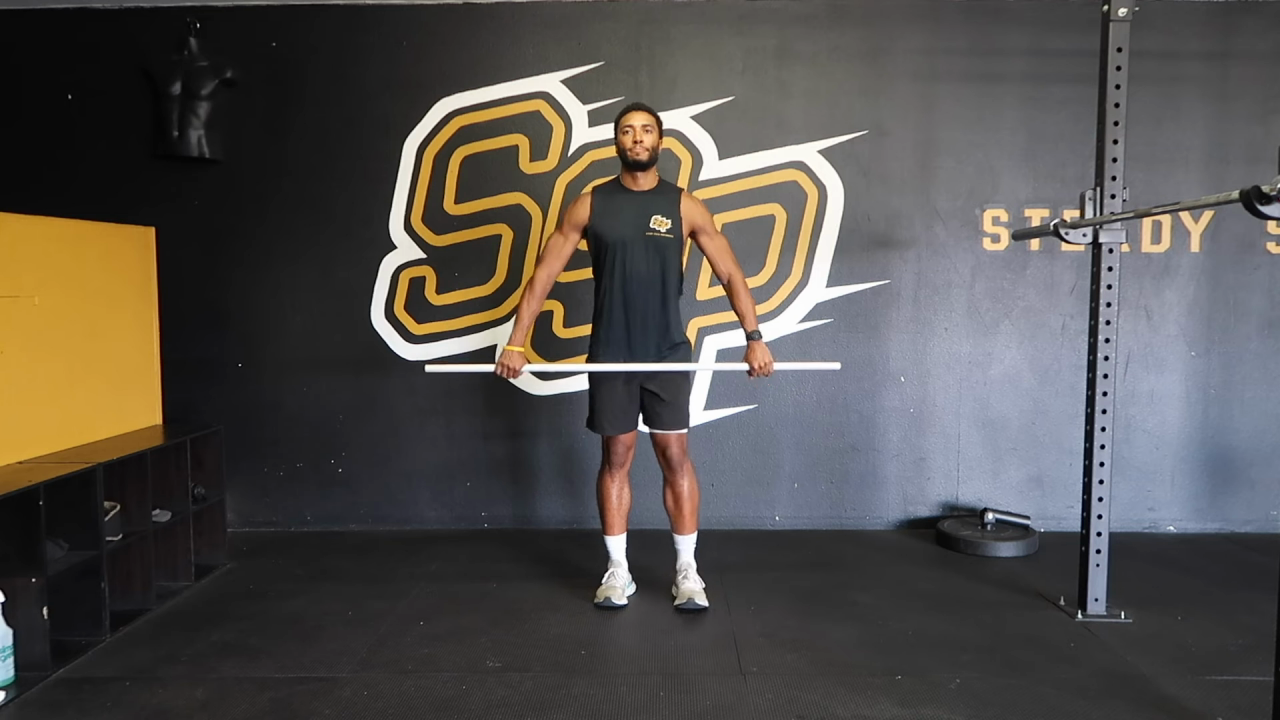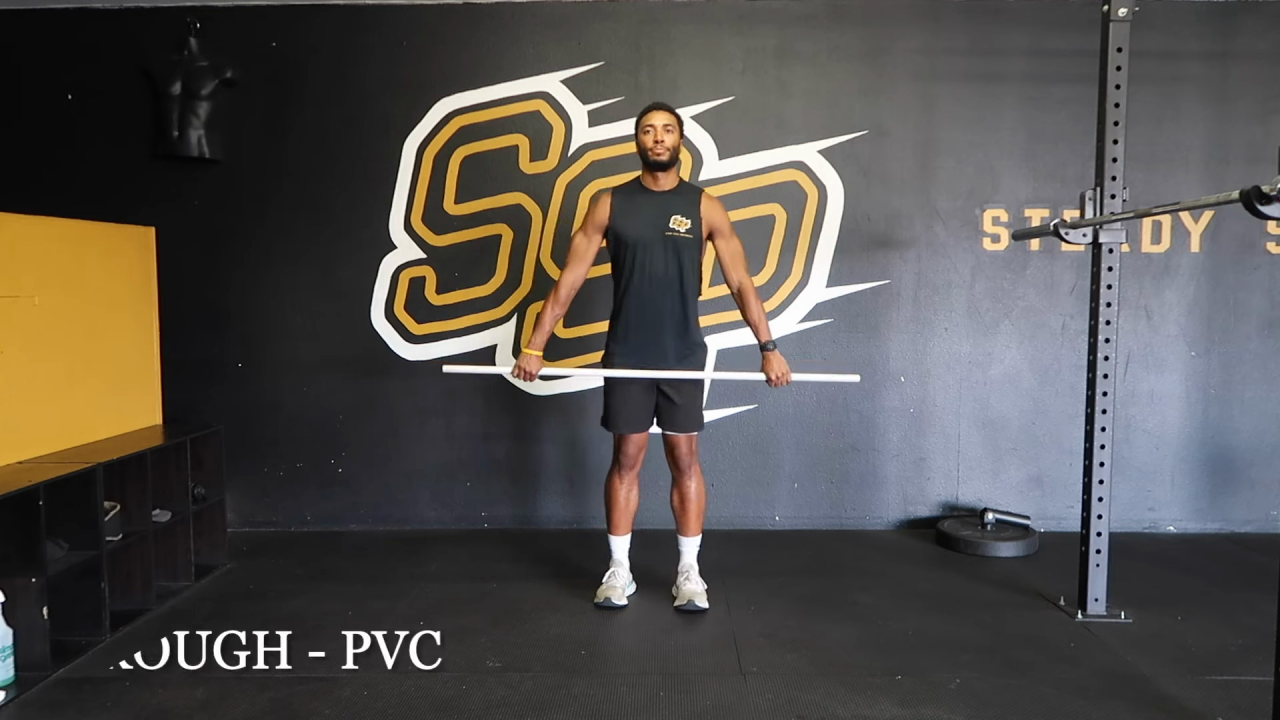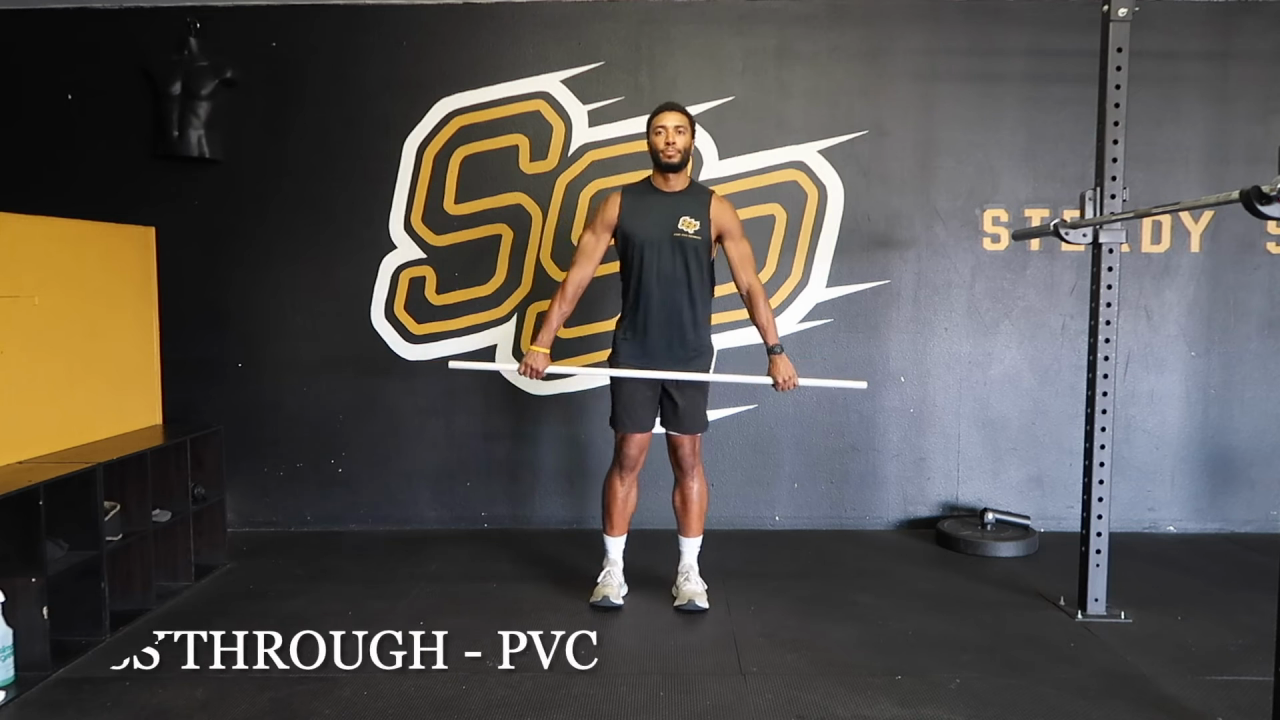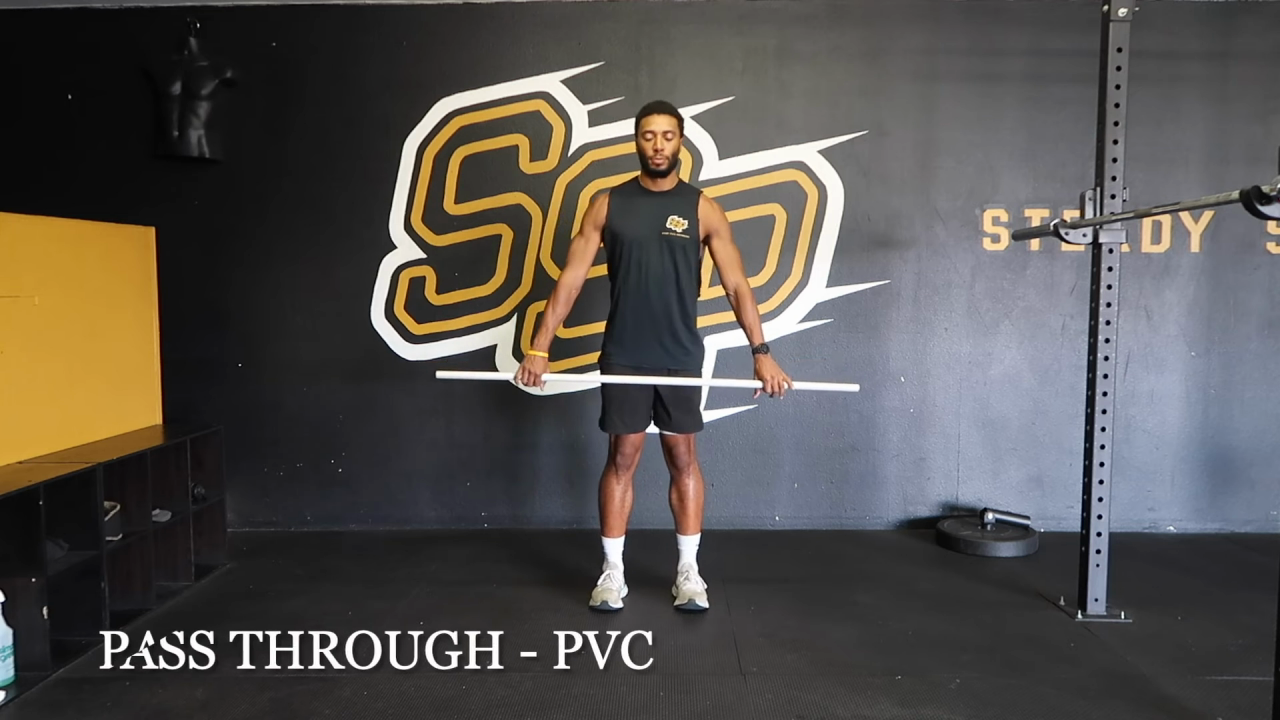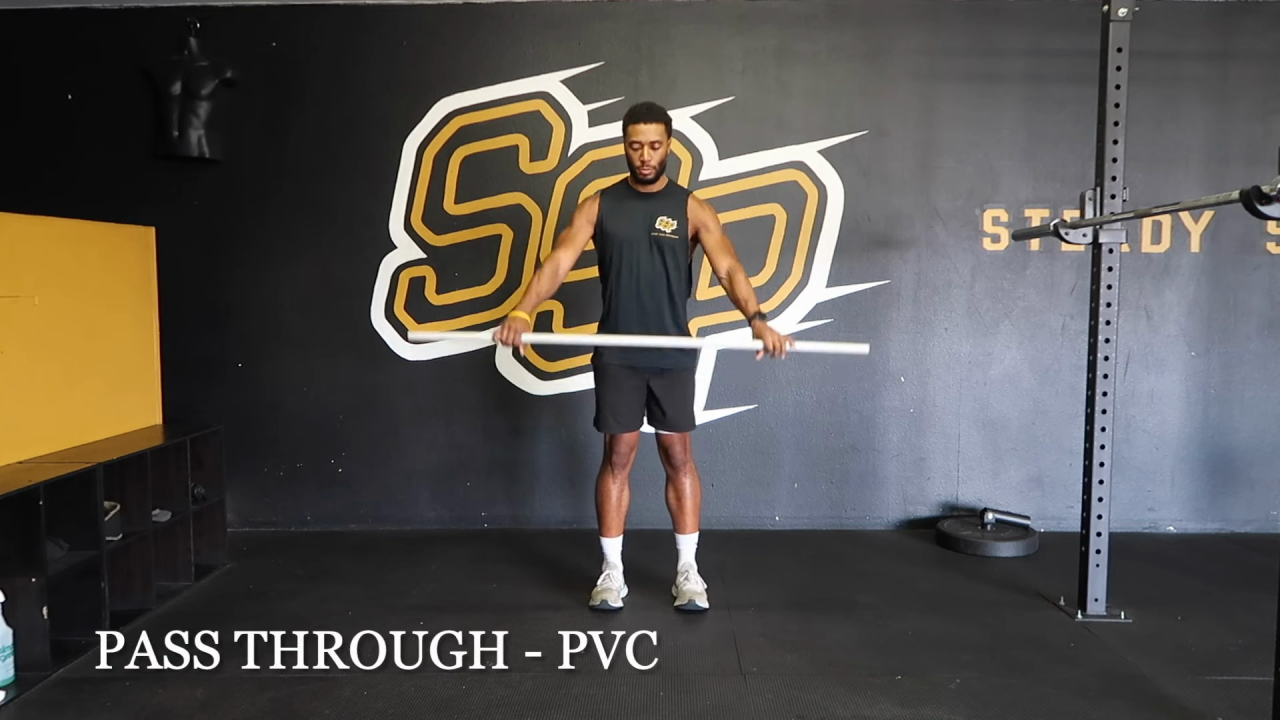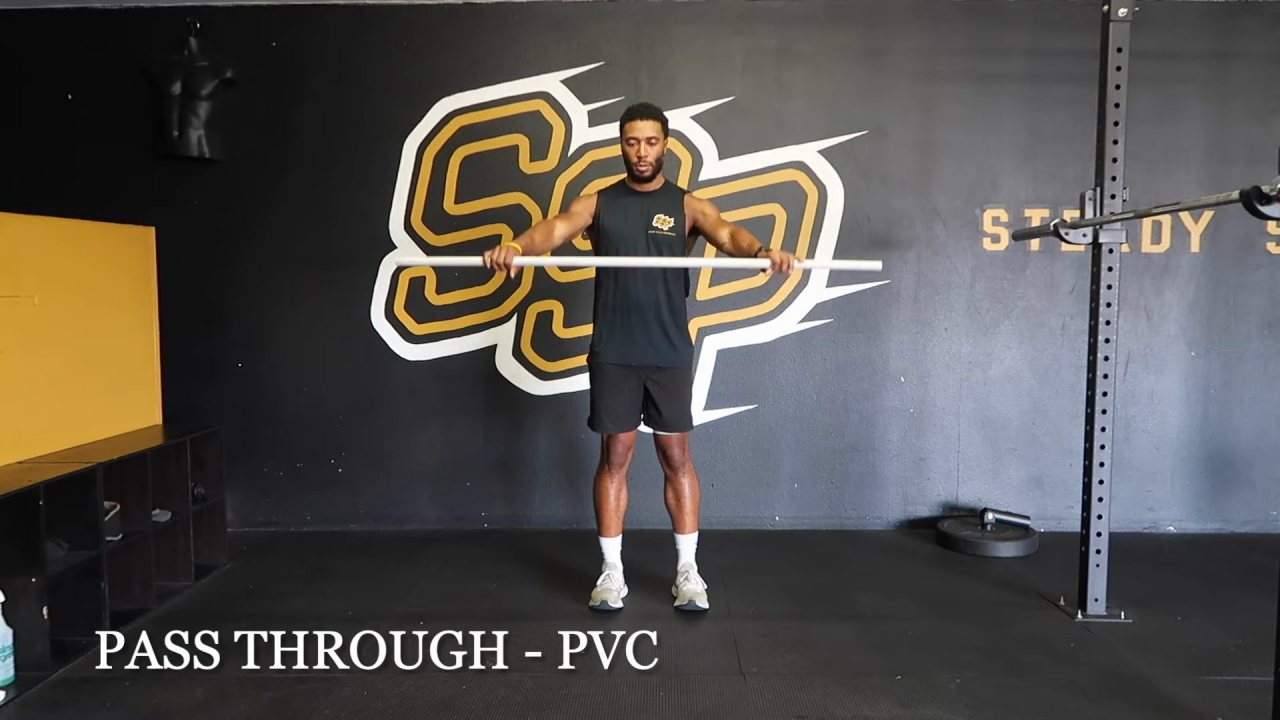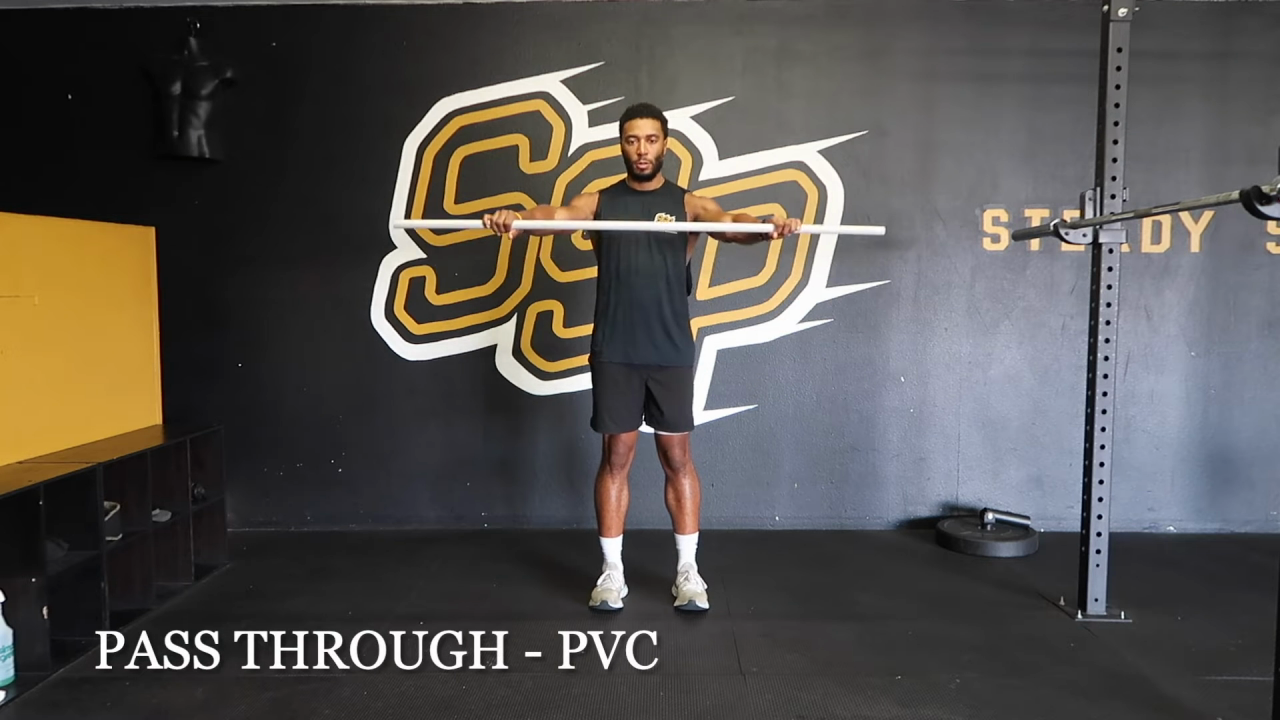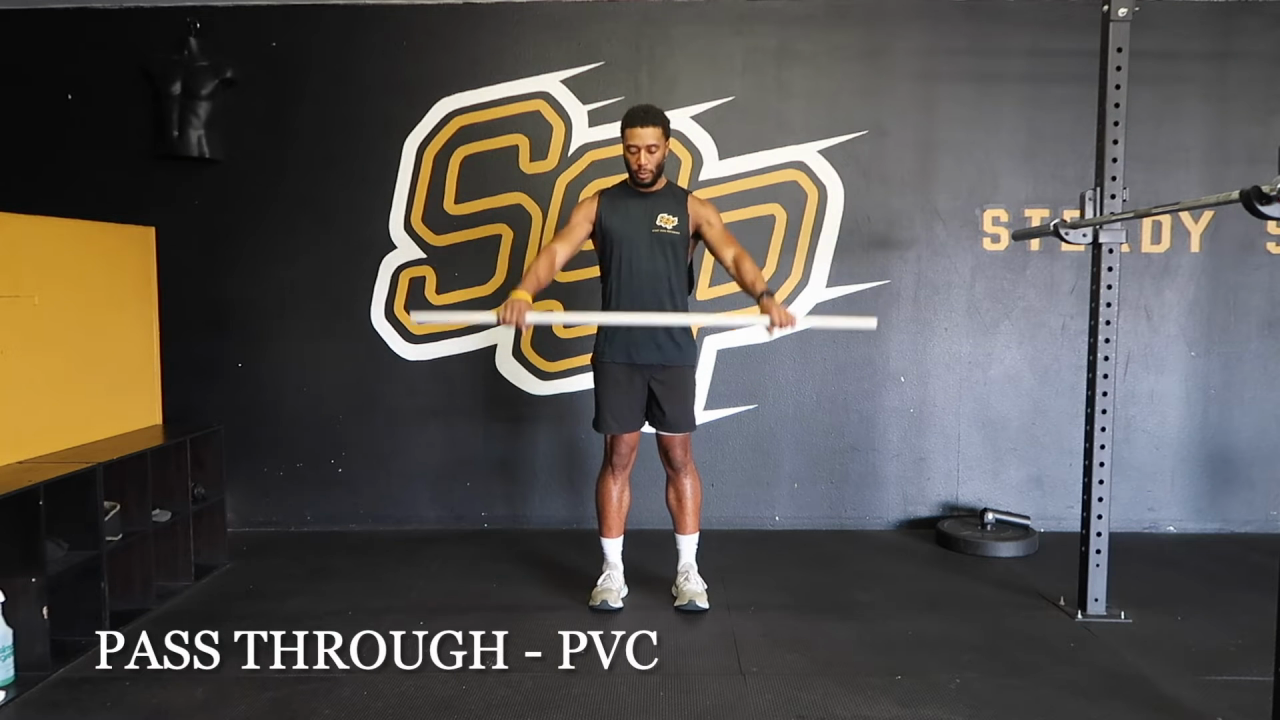
dt=0.3s
person 1, frame 1
left shoulder: (685, 206)
right shoulder: (589, 205)
left elbow: (729, 272)
right elbow: (544, 274)
left wrist: (754, 338)
right wrist: (516, 341)
left hip: (668, 353)
right hip: (610, 354)
left knee: (676, 457)
right knee: (615, 458)
left ankle: (687, 570)
right ankle: (617, 570)
person 1, frame 2
left shoulder: (706, 206)
right shoulder: (610, 204)
left elbow: (740, 281)
right elbow: (569, 279)
left wrist: (768, 347)
right wrist: (535, 345)
left hip: (683, 354)
right hip: (626, 354)
left knee: (685, 459)
right knee: (625, 459)
left ankle: (689, 572)
right ankle: (619, 569)
person 1, frame 3
left shoulder: (715, 209)
right shoulder: (619, 204)
left elbow: (750, 284)
right elbow: (577, 277)
left wrist: (775, 351)
right wrist: (542, 343)
left hip: (690, 356)
right hip: (633, 354)
left knee: (688, 460)
right knee: (627, 459)
left ankle: (688, 572)
right ankle: (612, 570)
person 1, frame 4
left shoulder: (703, 208)
right shoulder: (607, 204)
left elbow: (736, 284)
right elbow: (570, 279)
left wrist: (761, 352)
right wrist: (540, 347)
left hip: (680, 356)
right hip: (623, 355)
left knee: (683, 459)
right knee: (621, 459)
left ankle: (688, 571)
right ankle: (613, 572)
person 1, frame 5
left shoulder: (692, 208)
right shoulder: (598, 205)
left elbow: (727, 265)
right elbow: (558, 260)
left wrist: (758, 318)
right wrist: (523, 311)
left hip: (673, 354)
right hip: (616, 354)
left knee: (679, 457)
right knee: (617, 458)
left ankle: (687, 571)
right ankle: (612, 571)
person 1, frame 6
left shoulder: (689, 205)
right shoulder: (596, 203)
left elbow: (728, 235)
right elbow: (554, 229)
left wrist: (764, 252)
right wrist: (515, 247)
left hip: (670, 353)
right hip: (613, 353)
left knee: (677, 458)
right knee: (614, 458)
left ankle: (687, 570)
right ankle: (612, 571)
person 1, frame 7
left shoulder: (689, 203)
right shoulder: (598, 201)
left elbow: (730, 222)
right elbow: (554, 215)
left wrist: (767, 223)
right wrist: (517, 217)
left hip: (671, 353)
right hip: (614, 353)
left knee: (678, 458)
right knee: (615, 458)
left ankle: (687, 571)
right ankle: (612, 572)
person 1, frame 8
left shoulder: (692, 206)
right shoulder: (598, 205)
left elbow: (732, 253)
right elbow: (556, 250)
left wrist: (765, 296)
right wrist: (523, 293)
left hip: (673, 354)
right hip: (616, 354)
left knee: (679, 459)
right knee: (617, 458)
left ankle: (687, 571)
right ankle: (612, 572)
